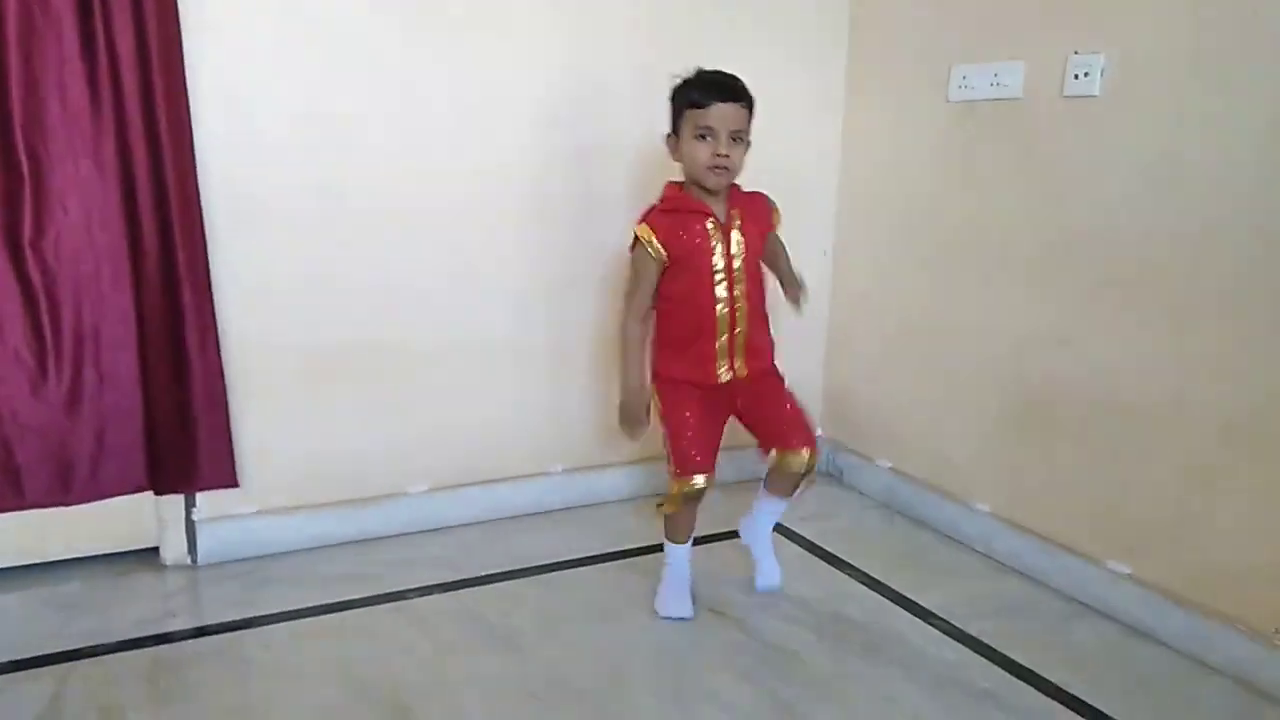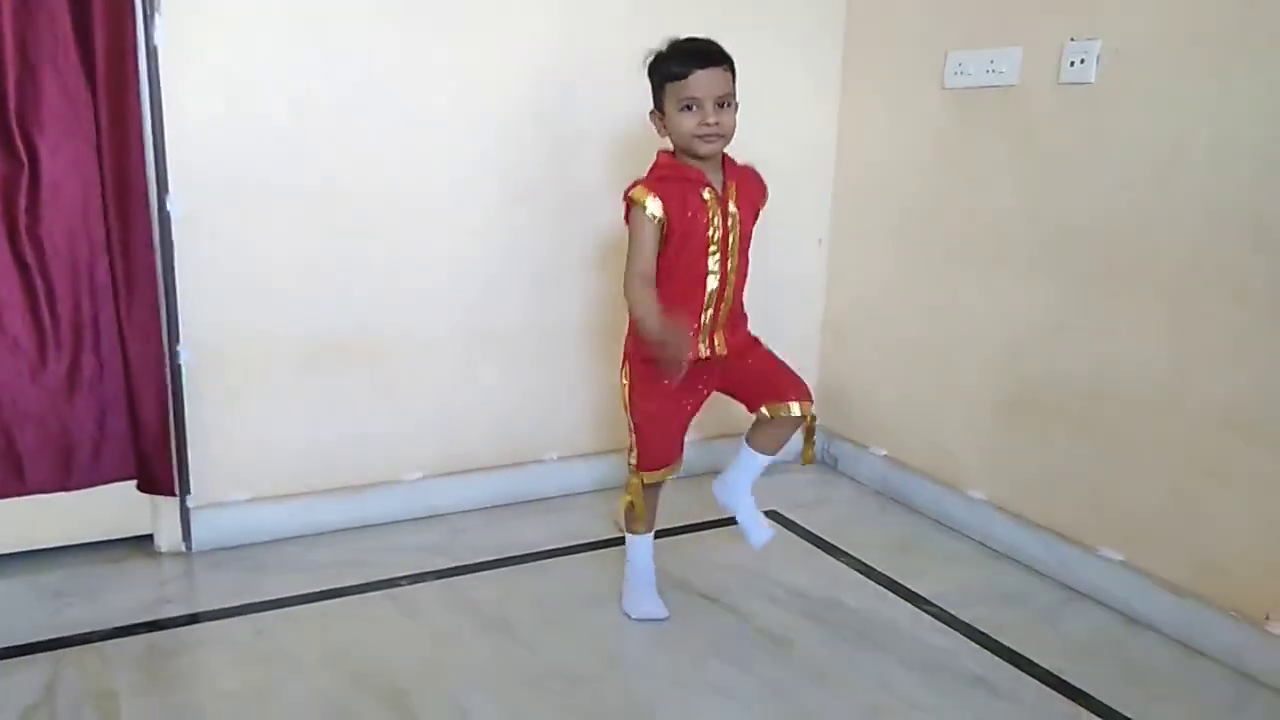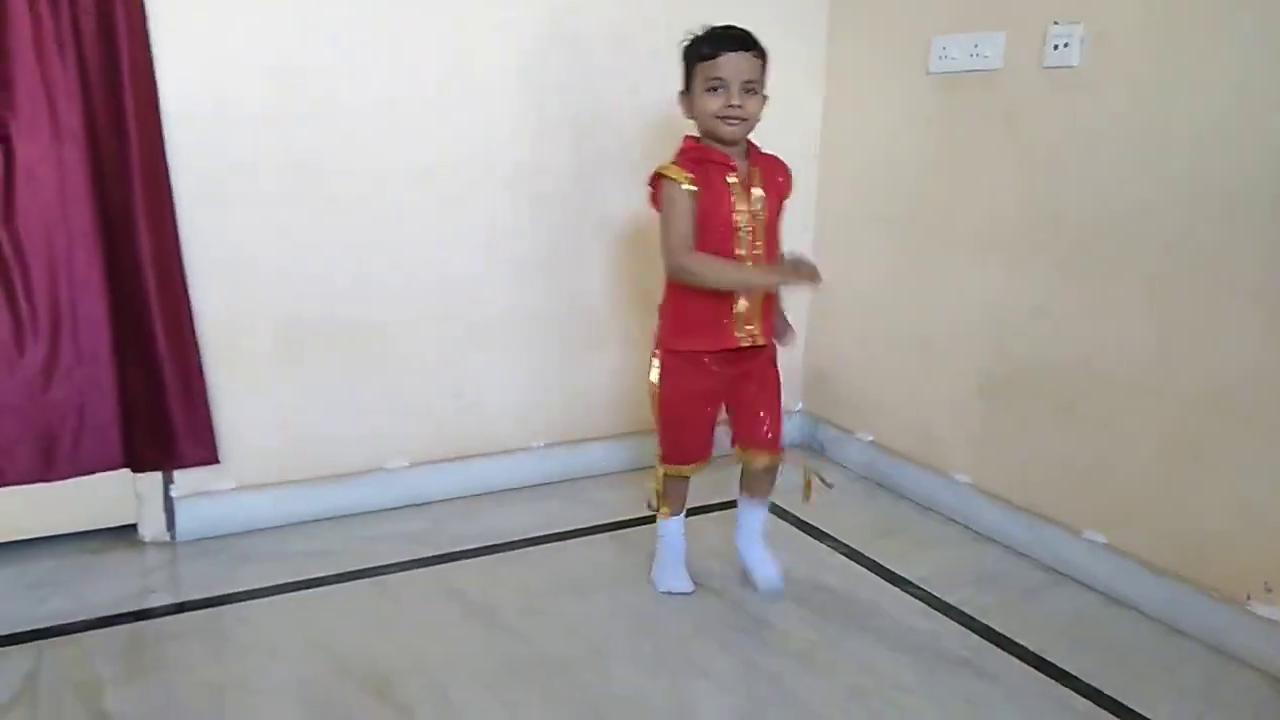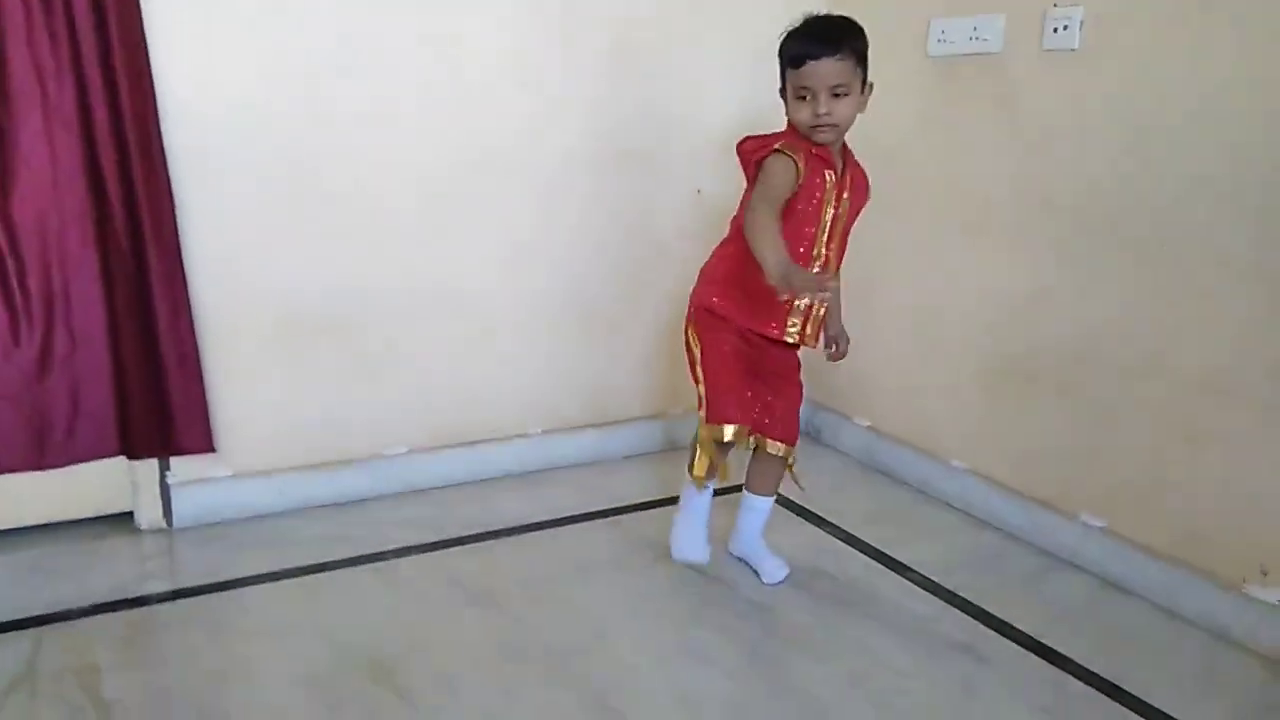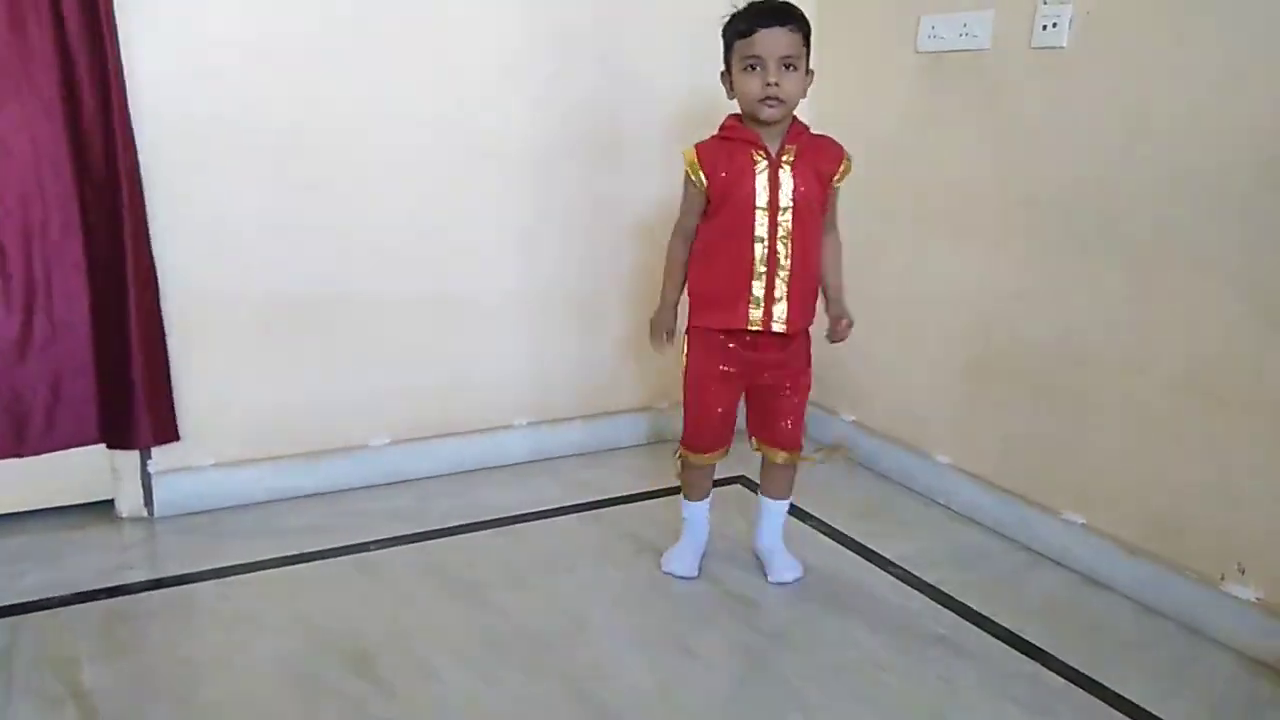
dt=1s
person 1, frame 1
left shoulder: (758, 210)
right shoulder: (659, 227)
right elbow: (637, 310)
left wrist: (789, 279)
right wrist: (632, 386)
left hip: (753, 367)
right hip: (684, 374)
left knee: (799, 452)
right knee: (691, 479)
left ankle: (759, 532)
right ankle: (675, 575)
person 1, frame 2
left shoulder: (749, 186)
right shoulder: (652, 196)
right elbow: (638, 280)
right wrist: (660, 333)
left hip: (730, 340)
right hip: (665, 354)
left knee: (793, 403)
right knee: (652, 465)
left ankle: (735, 485)
right ankle: (638, 573)
person 1, frame 3
left shoulder: (773, 174)
right shoulder: (680, 179)
right elbow: (680, 262)
left wrist: (775, 309)
right wrist: (764, 276)
left hip: (755, 340)
right hip: (691, 344)
left knee: (764, 449)
right knee: (682, 456)
left ankle: (750, 538)
right ankle: (669, 551)
person 1, frame 4
left shoulder: (854, 178)
right shoulder: (783, 158)
right elbow: (760, 213)
left wrist: (831, 318)
right wrist: (779, 270)
left hip: (782, 331)
right hip: (725, 314)
left knee: (780, 435)
right knee: (725, 423)
left ankle: (748, 536)
right ankle: (693, 509)
person 1, frame 5
left shoulder: (825, 159)
right shoulder: (709, 158)
right elbow: (684, 236)
left wrist: (836, 302)
right wrist: (667, 304)
left hip: (789, 333)
right hip: (717, 330)
left knee: (782, 444)
right knee: (703, 440)
left ankle: (770, 537)
right ankle: (693, 534)
